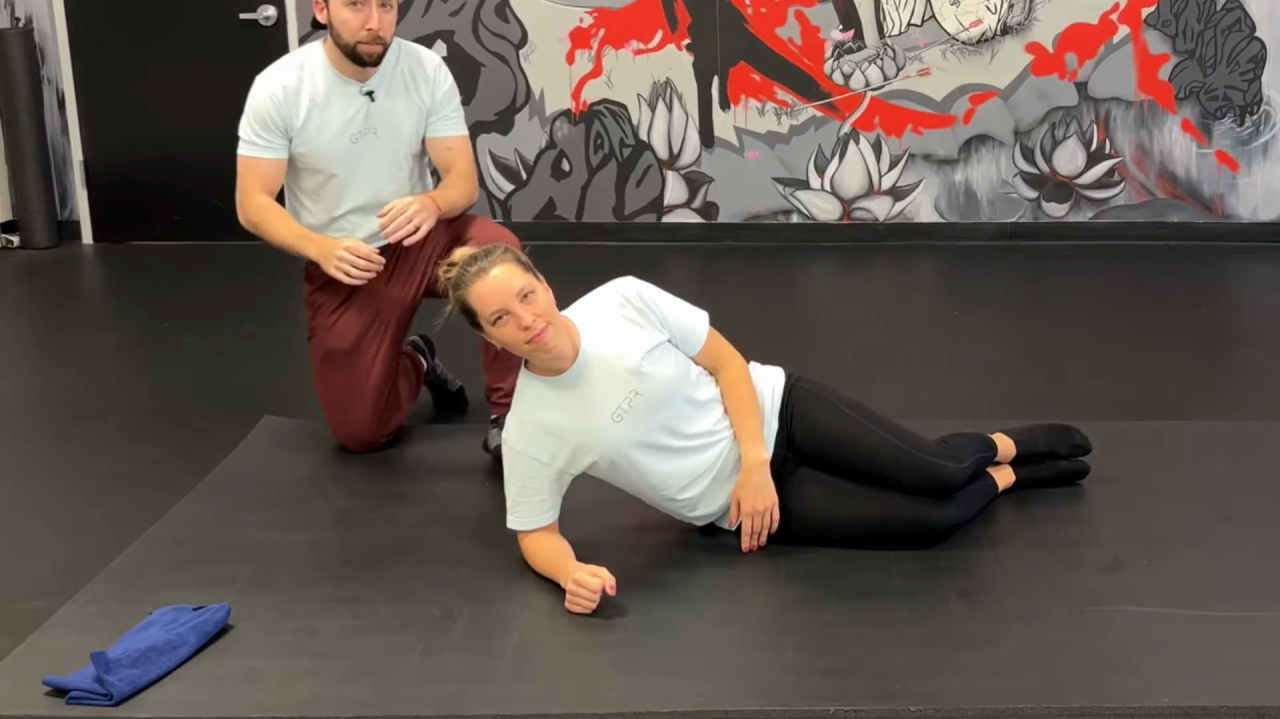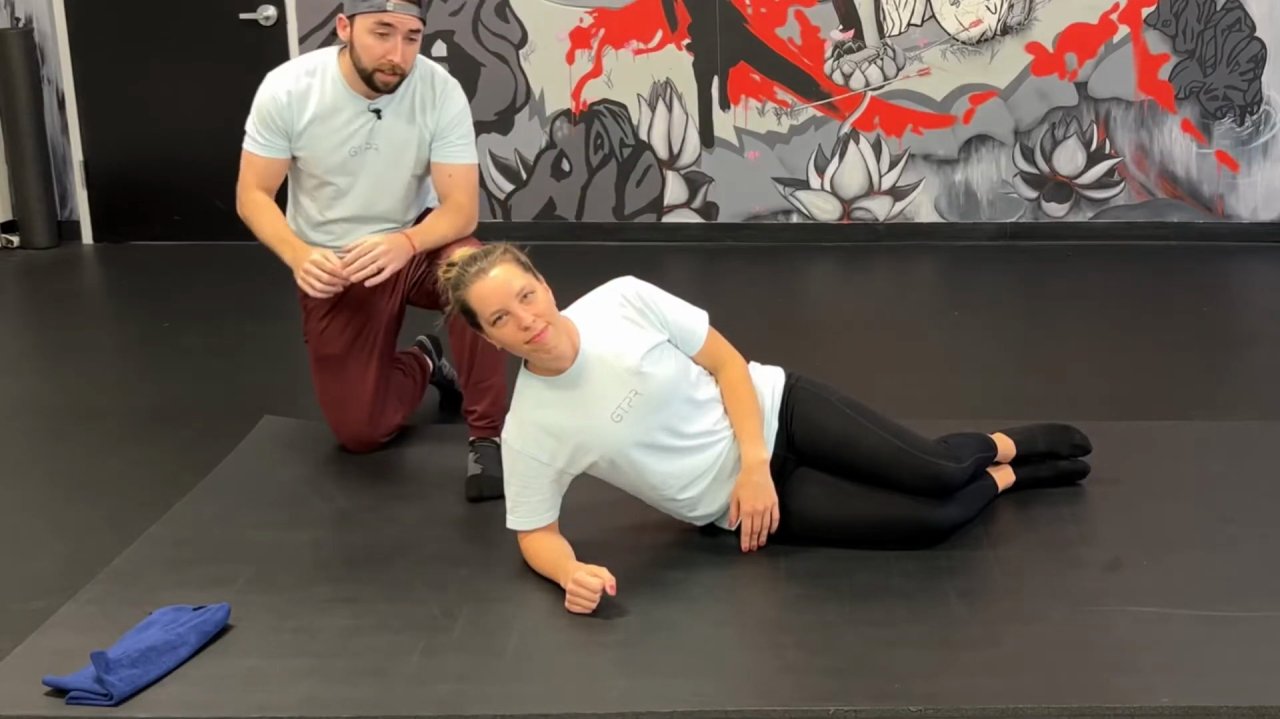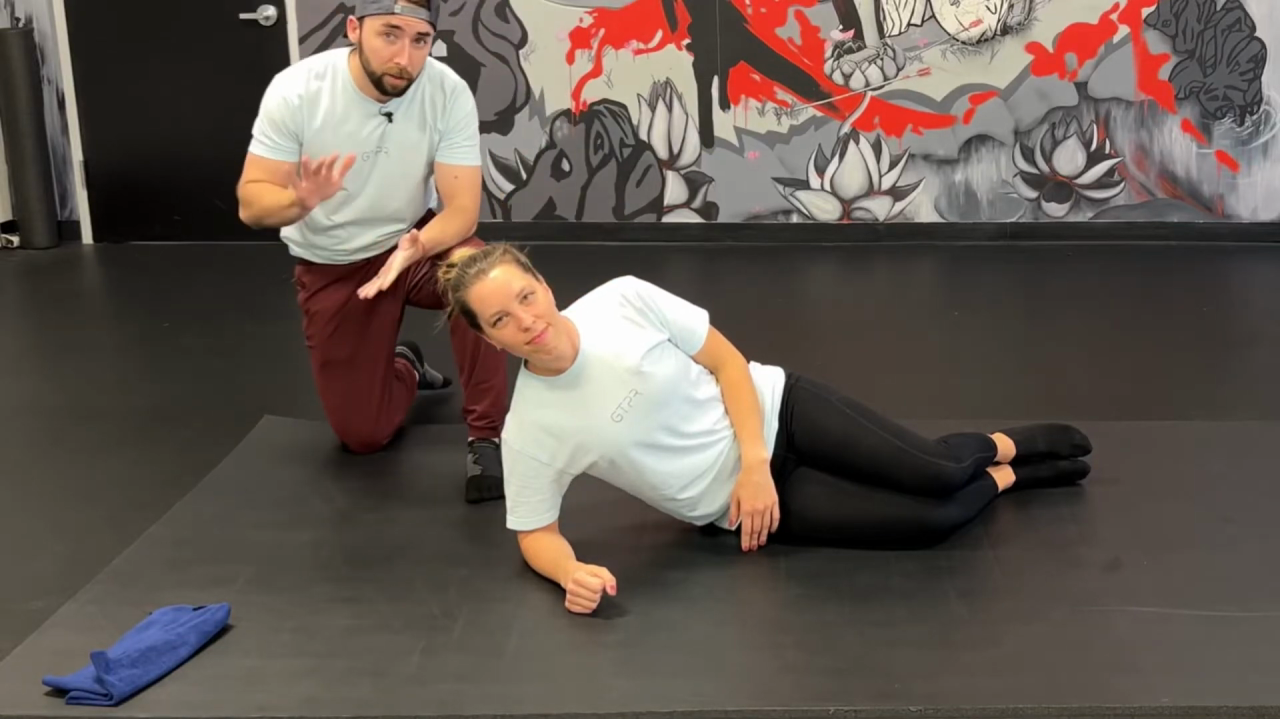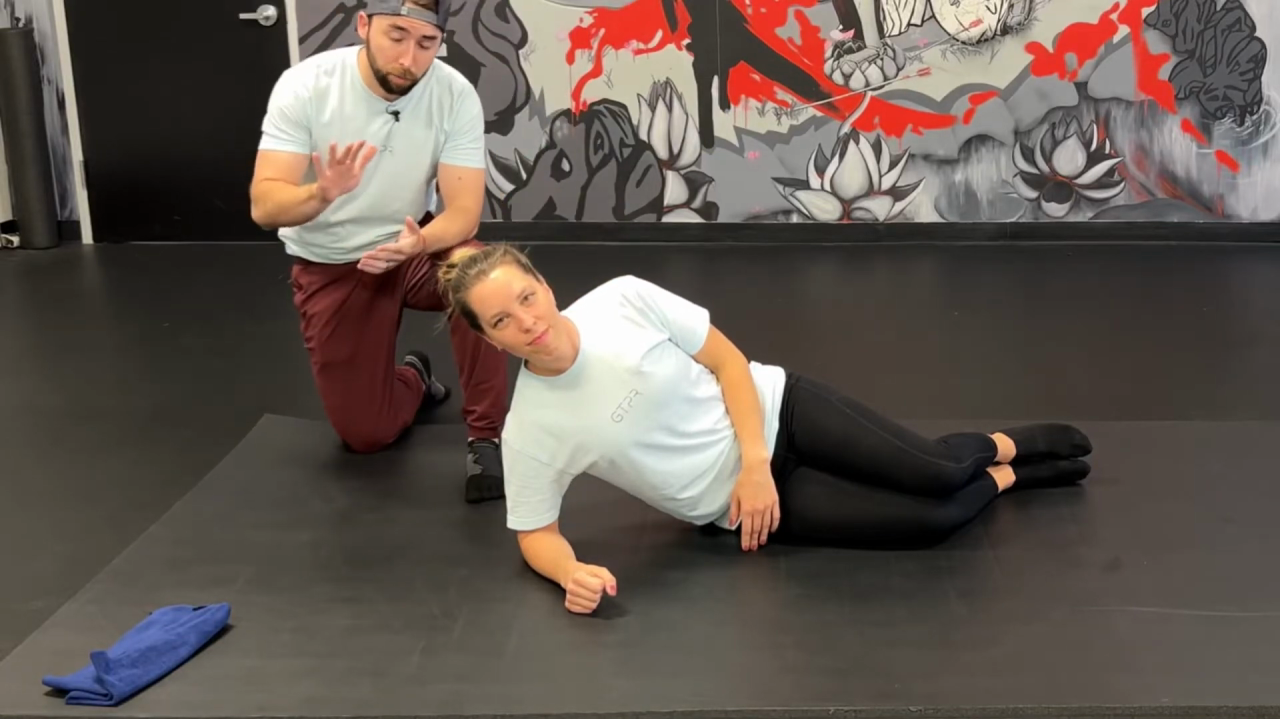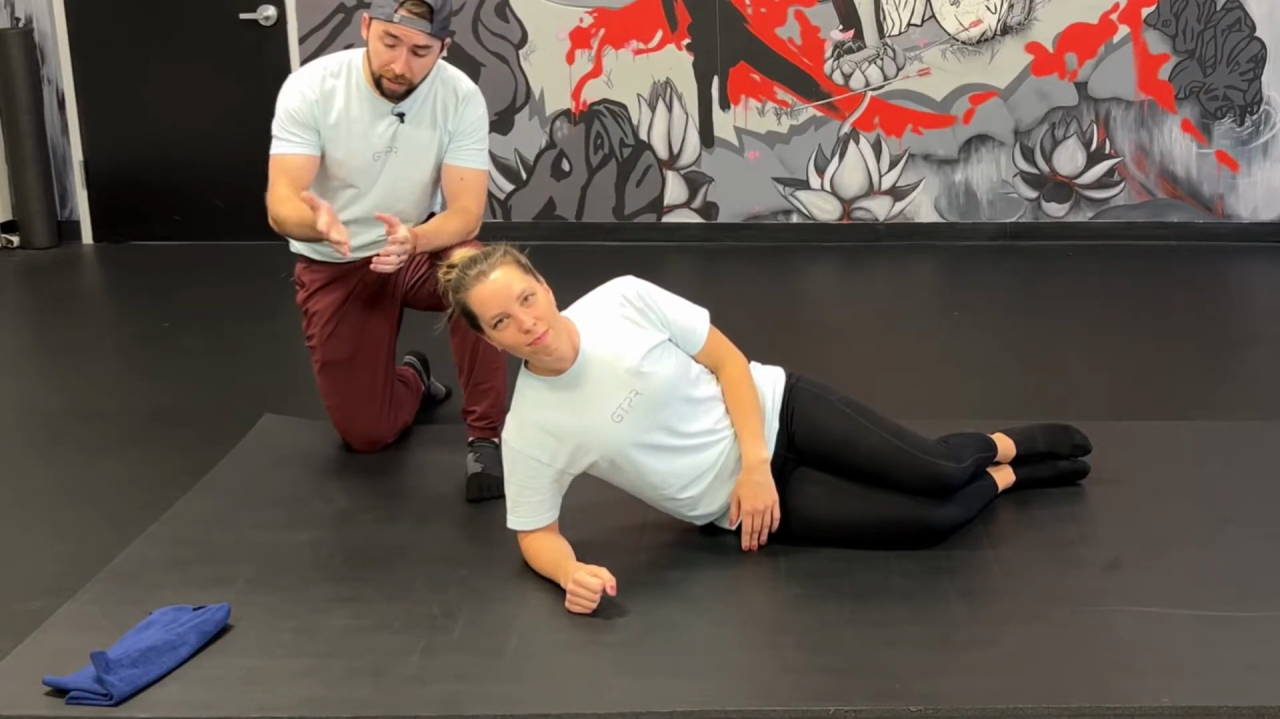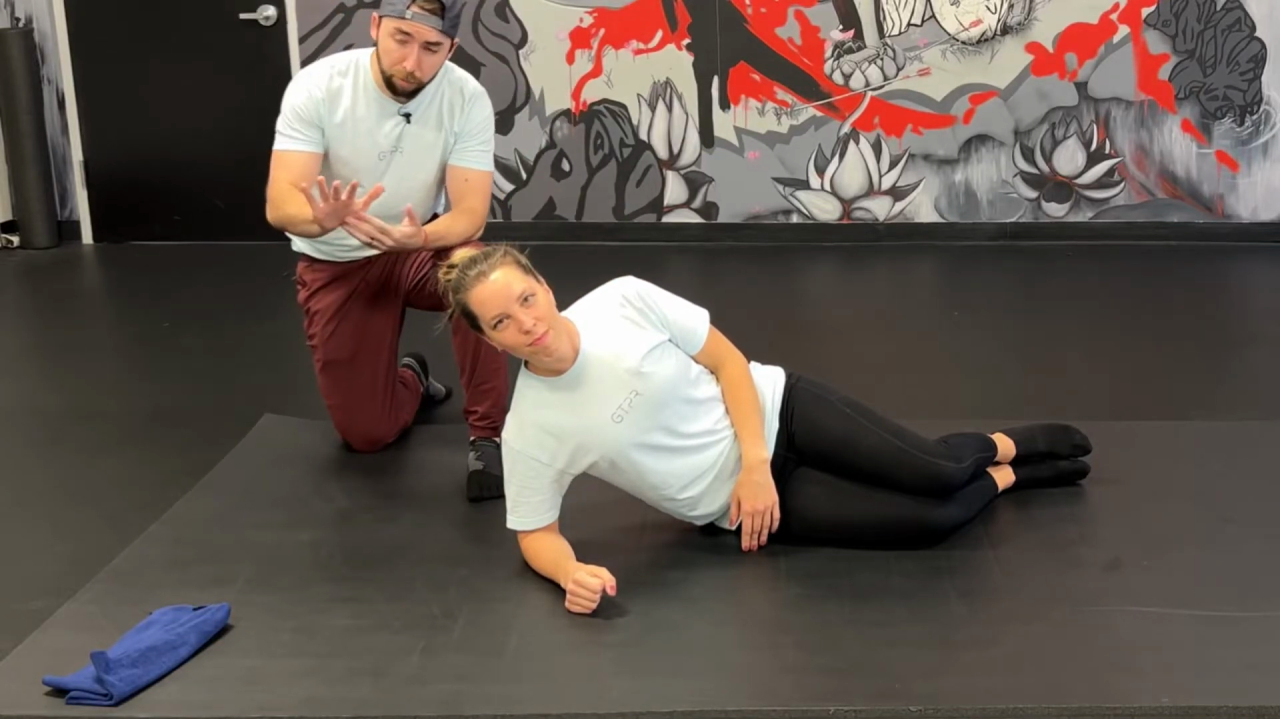
dt=0.3s
person 1, frame 1
left shoulder: (624, 299)
right shoulder: (529, 431)
left elbow: (729, 364)
right elbow: (535, 533)
left wrist: (755, 463)
right wrist: (570, 573)
left hip: (773, 409)
right hip: (730, 500)
left knee: (936, 472)
right knee: (930, 522)
left ankle: (1006, 447)
right ankle: (1004, 478)
person 1, frame 2
left shoulder: (623, 298)
right shoulder: (528, 431)
left elbow: (728, 364)
right elbow: (535, 534)
left wrist: (754, 462)
right wrist: (570, 574)
left hip: (771, 411)
right hip: (729, 499)
left knee: (936, 474)
right knee: (931, 523)
left ankle: (1006, 445)
right ankle: (1004, 479)
person 1, frame 3
left shoulder: (623, 298)
right shoulder: (529, 430)
left elbow: (729, 363)
right elbow: (535, 533)
left wrist: (755, 461)
right wrist: (570, 572)
left hip: (773, 409)
right hip: (731, 499)
left knee: (936, 472)
right knee: (931, 522)
left ankle: (1008, 445)
right ankle: (1004, 478)
person 1, frame 4
left shoulder: (623, 298)
right shoulder: (528, 431)
left elbow: (729, 362)
right elbow: (535, 533)
left wrist: (754, 462)
right wrist: (570, 573)
left hip: (772, 410)
right hip: (728, 499)
left knee: (935, 472)
right knee: (930, 523)
left ankle: (1006, 444)
right ankle: (1004, 479)
person 1, frame 5
left shoulder: (623, 298)
right shoulder: (528, 431)
left elbow: (729, 362)
right elbow: (535, 534)
left wrist: (756, 462)
right wrist: (570, 573)
left hip: (772, 411)
right hip: (730, 500)
left knee: (936, 474)
right knee: (932, 521)
left ankle: (1007, 445)
right ankle: (1004, 479)
person 1, frame 6
left shoulder: (624, 298)
right shoulder: (528, 431)
left elbow: (729, 361)
right elbow: (535, 533)
left wrist: (754, 462)
right wrist: (570, 573)
left hip: (772, 409)
right hip: (726, 495)
left knee: (935, 472)
right knee: (929, 523)
left ankle: (1004, 444)
right ankle: (1004, 479)
person 2, frame 1
left shoulder: (427, 70)
right shoulder: (278, 89)
left elbow: (463, 178)
right elbow: (252, 205)
left wrist: (431, 205)
right wrist: (322, 249)
left hip: (419, 238)
right hip: (341, 267)
left knee: (498, 251)
right knee: (360, 434)
left ankle: (506, 412)
right ankle: (415, 364)
person 2, frame 2
left shoulder: (442, 93)
right shoulder: (286, 90)
left elbow: (462, 208)
right elbow: (253, 193)
left wrist: (405, 244)
right wrist: (297, 253)
left hip: (414, 240)
right hip: (331, 265)
right knee: (360, 434)
left ankle: (487, 436)
right ankle: (421, 363)
person 2, frame 3
left shoulder: (450, 93)
right shoulder: (295, 91)
left elbow: (463, 208)
right elbow: (252, 200)
left wrist: (416, 247)
right wrist: (303, 200)
left hip: (415, 240)
right hip: (331, 268)
right knee: (363, 436)
left ankle: (486, 436)
right ankle: (404, 368)
person 2, frame 4
left shoulder: (456, 95)
right shoulder: (304, 86)
left elbow: (464, 211)
right elbow: (264, 203)
left wrist: (418, 243)
right wrist: (321, 191)
left hip: (412, 242)
right hip: (329, 268)
right knee: (366, 435)
left ankle: (486, 436)
right ankle: (413, 380)
person 2, frame 5
left shoulder: (461, 97)
right shoulder: (310, 88)
left elbow: (466, 213)
right elbow: (280, 205)
left wrist: (412, 238)
right wrist: (317, 221)
left hip: (418, 244)
right hip: (332, 268)
right knee: (365, 434)
left ankle: (487, 436)
right ankle: (413, 380)
person 2, frame 6
left shoulder: (468, 99)
right shoulder: (317, 86)
left elbow: (471, 213)
right elbow: (279, 204)
left wrist: (417, 236)
right wrist: (325, 218)
left hip: (418, 245)
right hip: (335, 265)
right knee: (366, 434)
left ankle: (487, 435)
right ankle: (412, 381)
